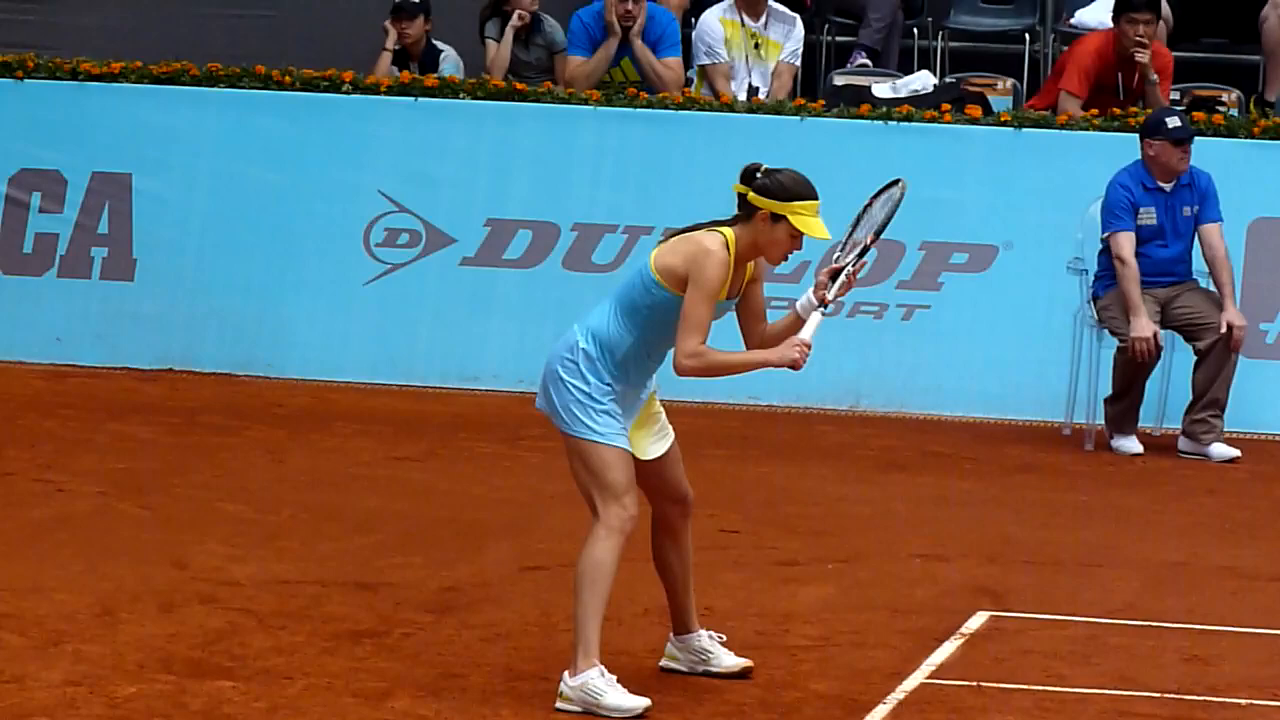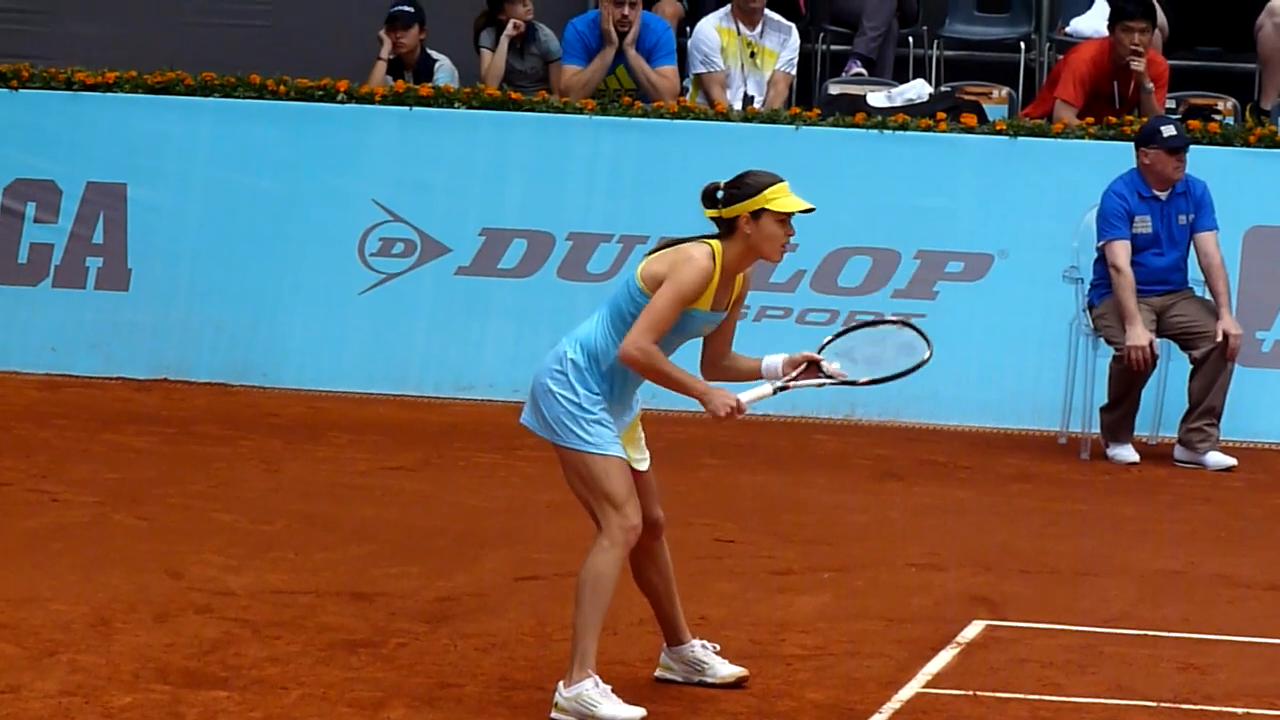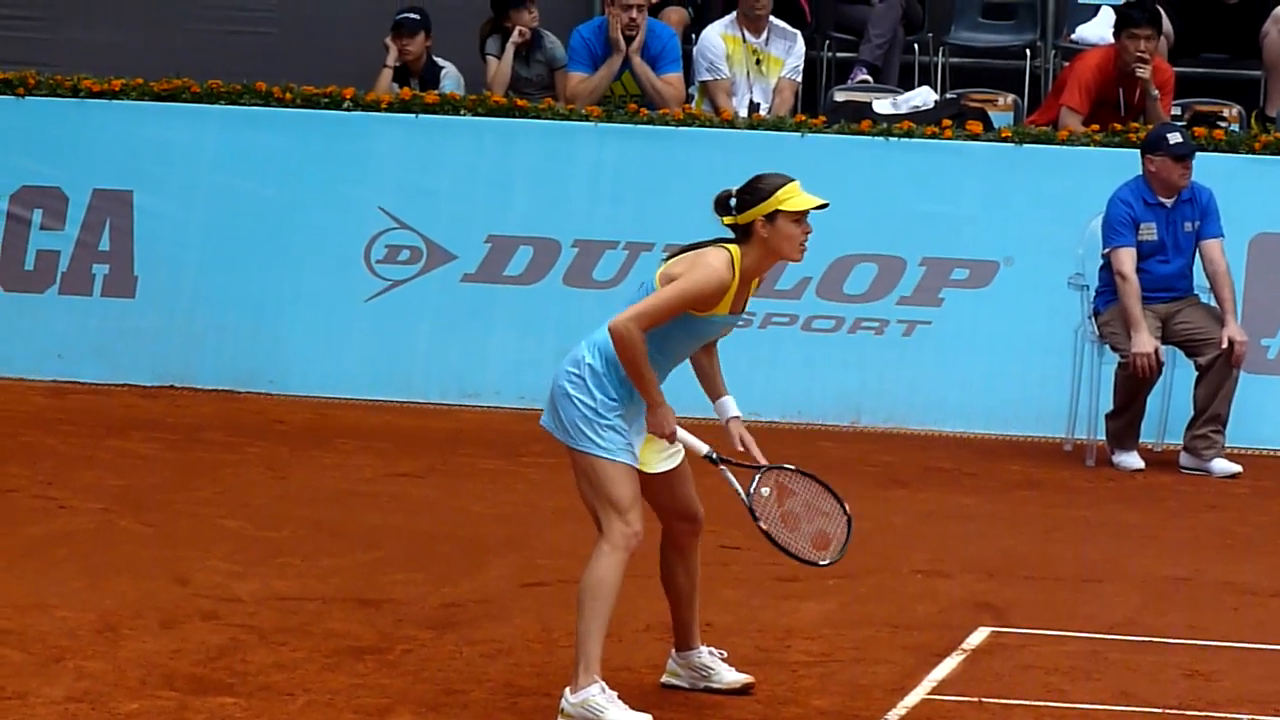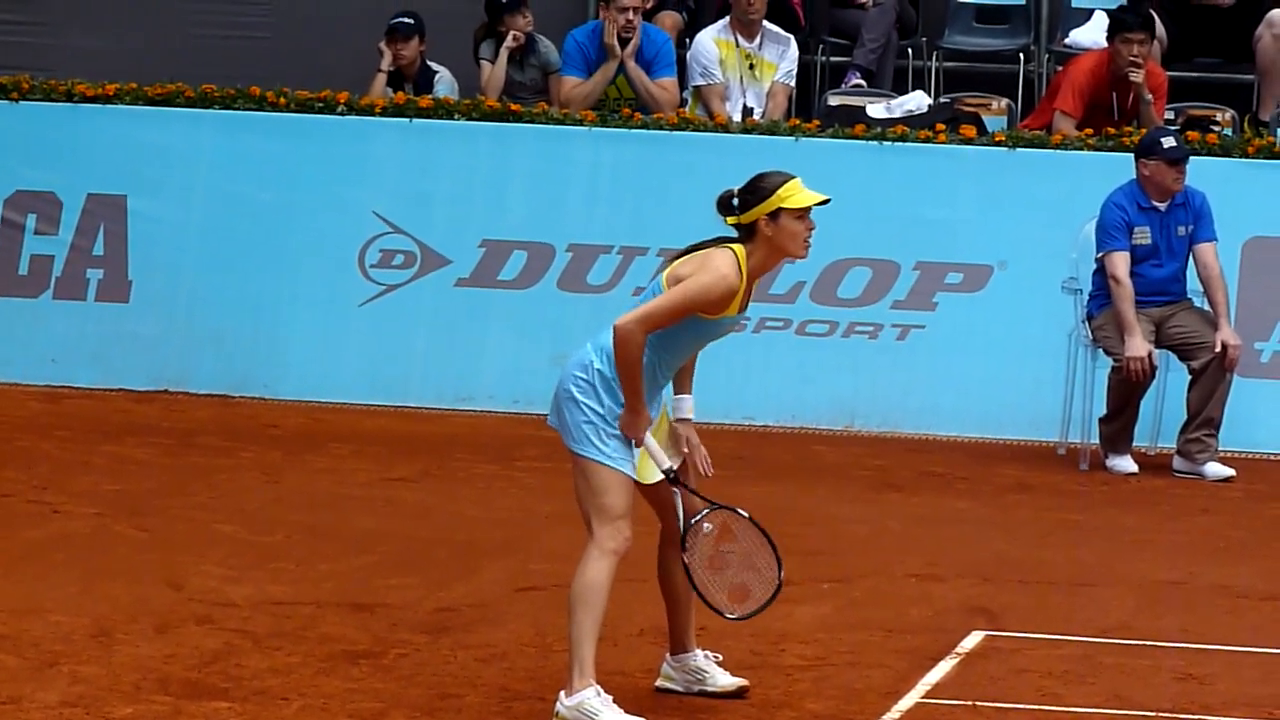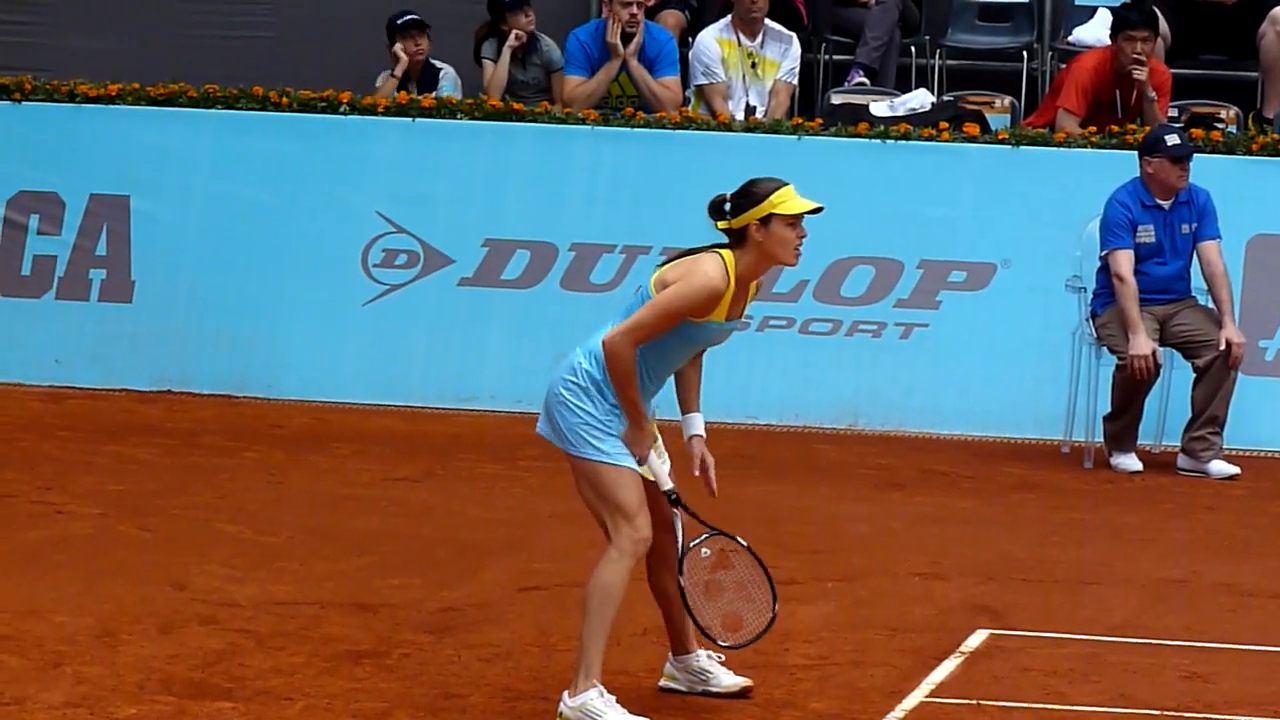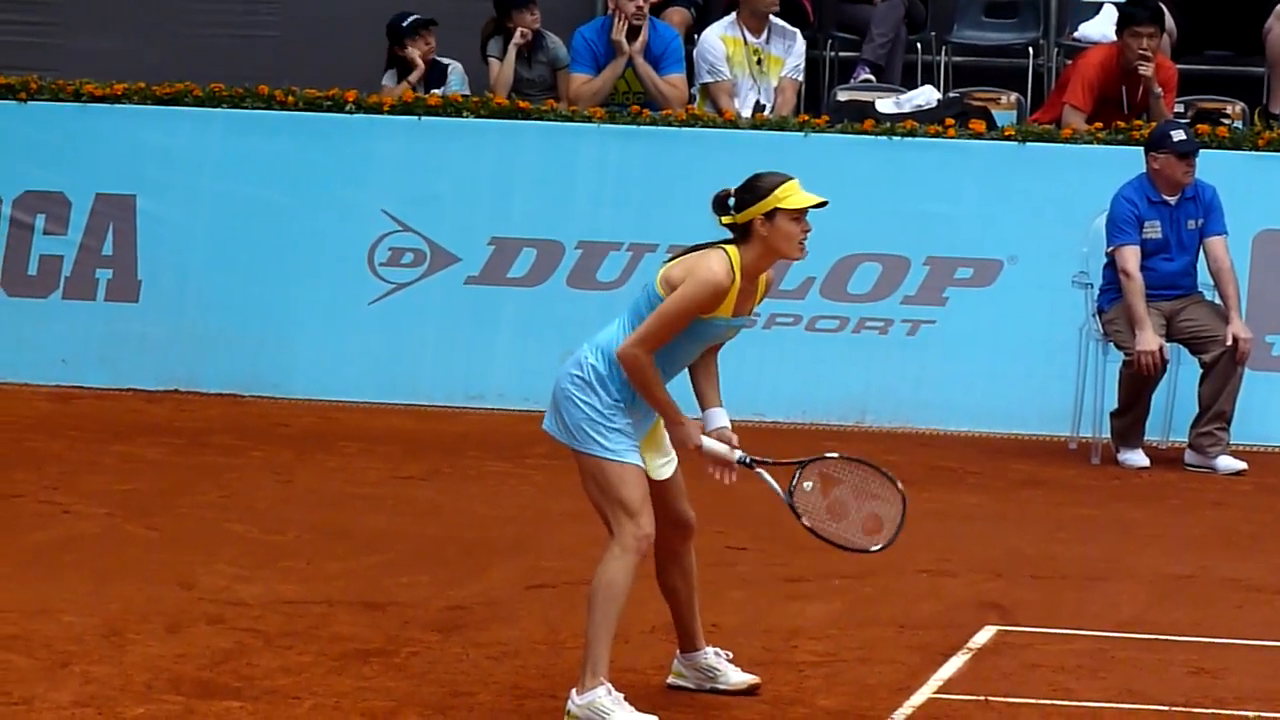
dt=0.3s
person 1, frame 1
left shoulder: (747, 264)
right shoulder: (711, 253)
left elbow: (758, 340)
right elbow: (689, 358)
left wrist: (812, 302)
right wrist: (772, 357)
left hip: (629, 384)
right hip: (586, 376)
left knee: (675, 505)
right knee: (618, 515)
left ankle: (687, 641)
person 1, frame 2
left shoulder: (736, 280)
right shoulder: (695, 263)
left elbow: (715, 363)
right elbow: (635, 350)
left wrist: (779, 365)
right wrist: (705, 394)
left hip: (613, 397)
right hip: (574, 387)
left knee: (650, 526)
right knee: (621, 526)
left ankle: (680, 653)
person 1, frame 3
left shoulder: (747, 275)
right shoulder: (716, 270)
right elbow: (624, 326)
left wrist: (730, 416)
right wrist: (659, 405)
left hip: (634, 399)
right hip: (594, 391)
left knee: (685, 521)
right knee: (623, 532)
left ankle: (688, 657)
person 1, frame 4
left shoulder: (746, 268)
right shoulder: (724, 274)
right elbow: (628, 327)
left wrist: (682, 416)
right wrist: (636, 409)
left hip: (637, 399)
right hip: (600, 392)
left knee: (684, 522)
right knee: (611, 537)
left ankle: (683, 661)
person 1, frame 5
left shoulder: (746, 284)
right shoulder: (710, 278)
right elbow: (617, 342)
left wrist: (695, 431)
right wrist: (640, 426)
left hip: (624, 404)
right hip: (589, 395)
left knee: (666, 531)
right knee: (633, 537)
left ankle: (685, 662)
person 1, frame 6
left shoulder: (759, 281)
right shoulder: (715, 273)
right elbow: (632, 350)
left wrist: (717, 421)
right wrist: (678, 424)
left hip: (634, 401)
right hip: (597, 392)
left knee: (678, 526)
right knee: (635, 534)
left ankle: (693, 659)
person 2, frame 1
left shoulder: (1200, 183)
right shoulder: (1124, 186)
left elbow: (1215, 248)
right elbow: (1124, 257)
left wrist: (1230, 306)
right wrist: (1138, 317)
left hip: (1179, 287)
right hip: (1122, 288)
left knee: (1226, 331)
right knee: (1142, 342)
left ankle: (1200, 433)
right ankle: (1121, 429)
person 2, frame 2
left shoulder: (1196, 191)
right shoulder: (1119, 195)
left elbow: (1210, 256)
right elbow: (1119, 265)
left wrist: (1225, 314)
right wrist: (1134, 326)
left hip: (1175, 295)
right hip: (1118, 296)
left knee: (1222, 339)
right knee: (1138, 350)
left ankle: (1196, 442)
right ankle: (1117, 438)
person 2, frame 3
left shoulder: (1202, 198)
right shoulder: (1124, 201)
left elbow: (1216, 263)
right elbow: (1125, 272)
left wrist: (1231, 321)
right wrist: (1140, 332)
left hip: (1181, 302)
right hip: (1124, 303)
left knee: (1227, 346)
right knee: (1144, 357)
left ankle: (1202, 449)
right ankle: (1123, 445)
person 2, frame 4
left shoulder: (1195, 202)
right shoulder: (1118, 206)
left elbow: (1209, 267)
right elbow: (1118, 276)
left wrist: (1224, 325)
right wrist: (1133, 336)
left hip: (1174, 306)
right hip: (1117, 307)
left knee: (1221, 350)
right knee: (1136, 361)
left ankle: (1195, 452)
right ankle: (1116, 448)
person 2, frame 5
left shoulder: (1199, 200)
right shoulder: (1122, 204)
left elbow: (1214, 264)
right elbow: (1122, 275)
left wrist: (1228, 323)
right wrist: (1137, 335)
left hip: (1178, 304)
right hip: (1121, 305)
left knee: (1225, 348)
right knee: (1141, 360)
left ankle: (1199, 451)
right ankle: (1120, 446)
person 2, frame 6
left shoulder: (1206, 196)
right shoulder: (1128, 200)
left elbow: (1220, 260)
right elbow: (1129, 270)
left wrist: (1235, 318)
right wrist: (1144, 330)
left hip: (1185, 299)
right hip: (1127, 301)
left knee: (1232, 343)
right knee: (1148, 355)
left ankle: (1206, 446)
right ankle: (1127, 442)
